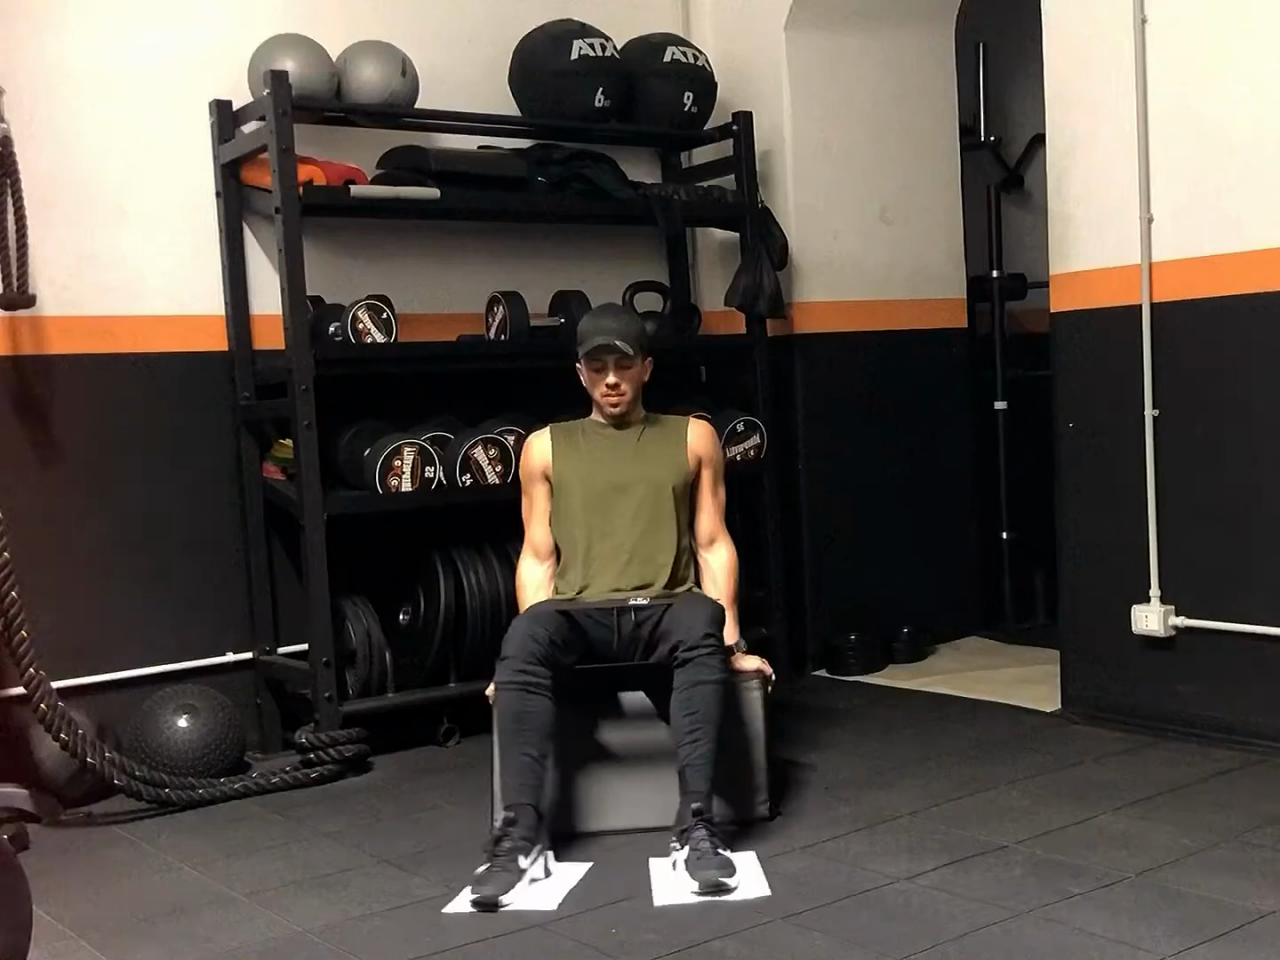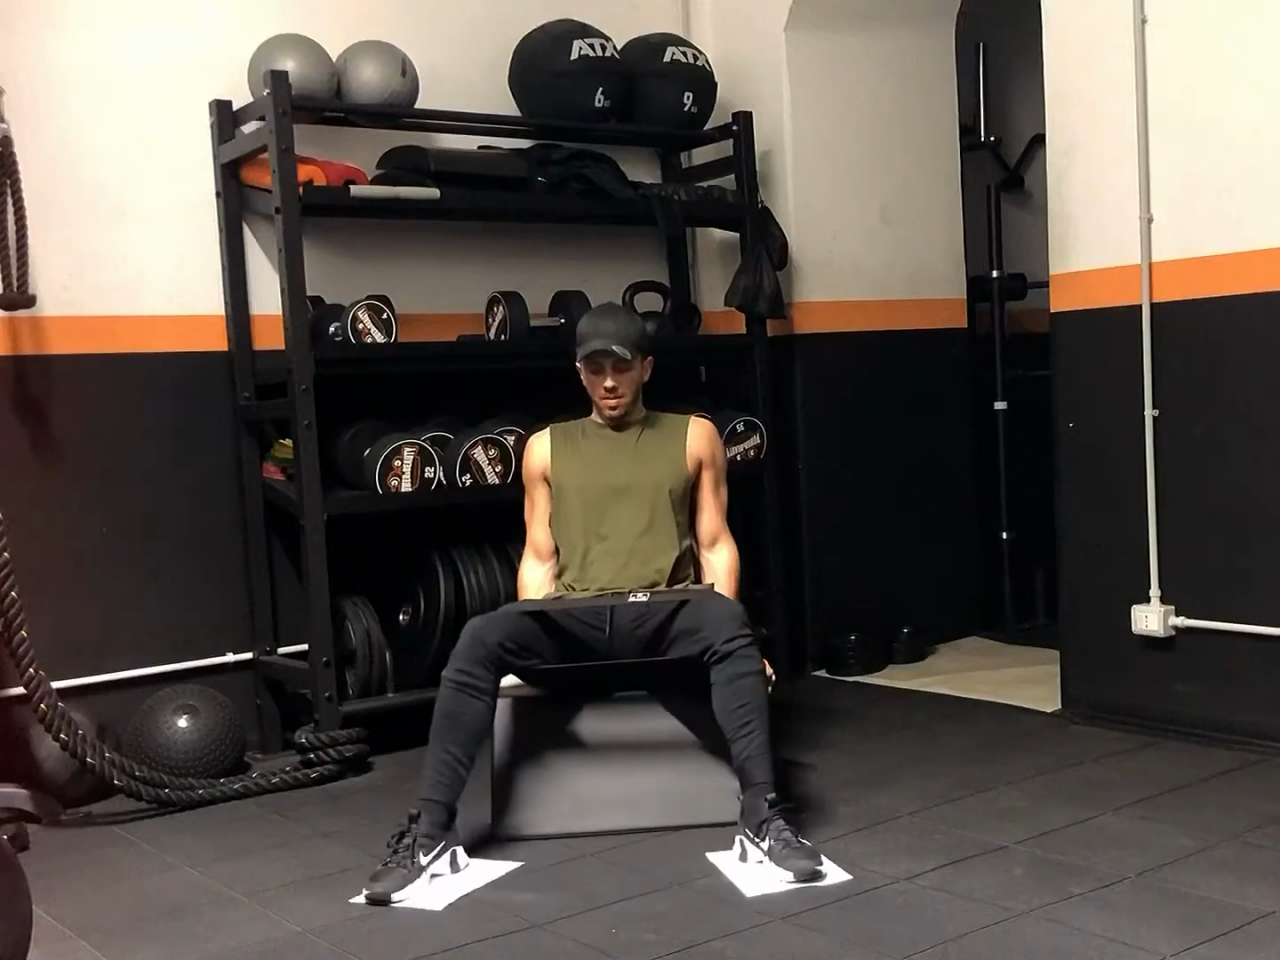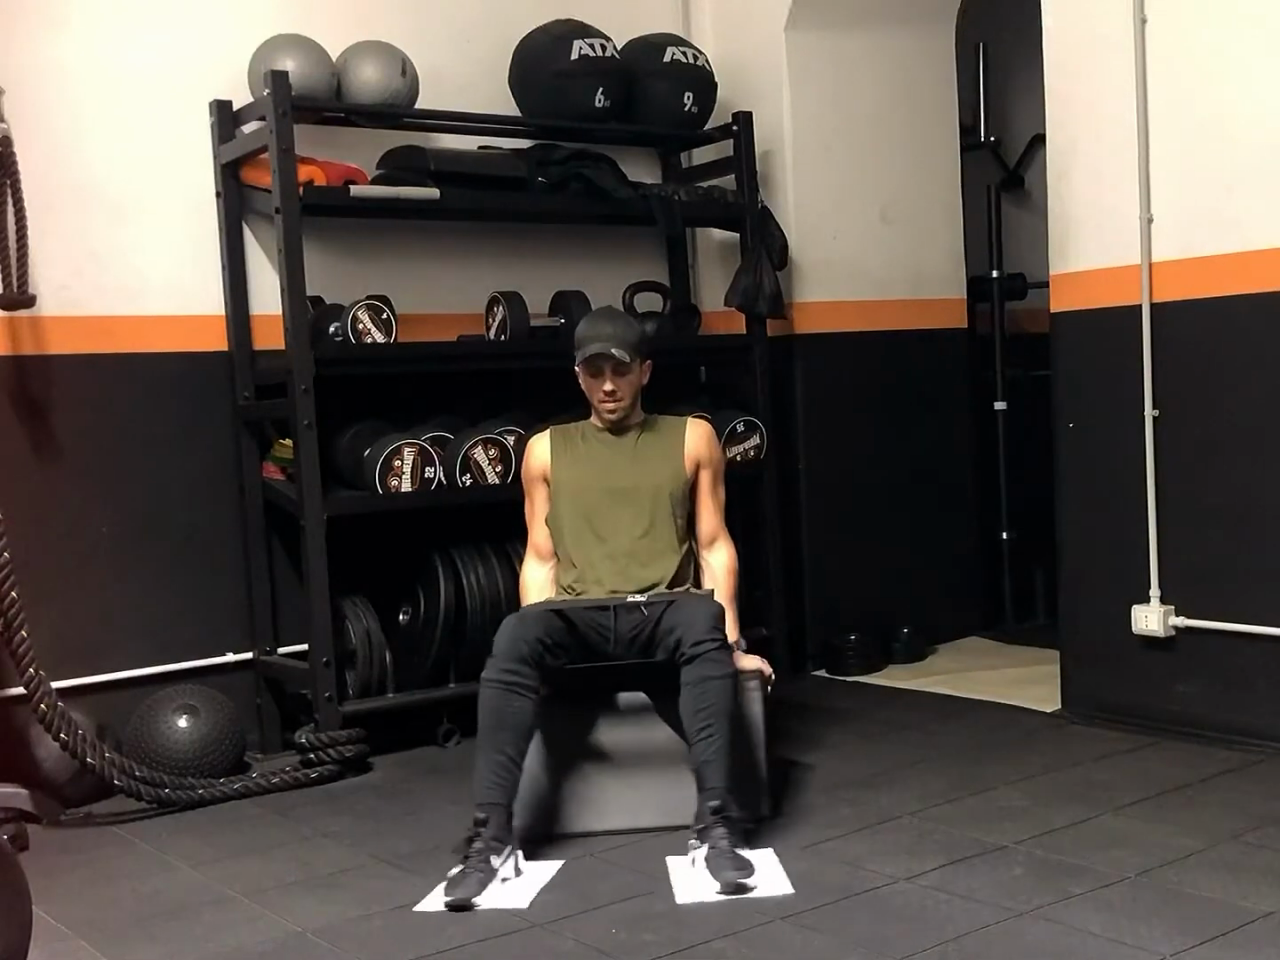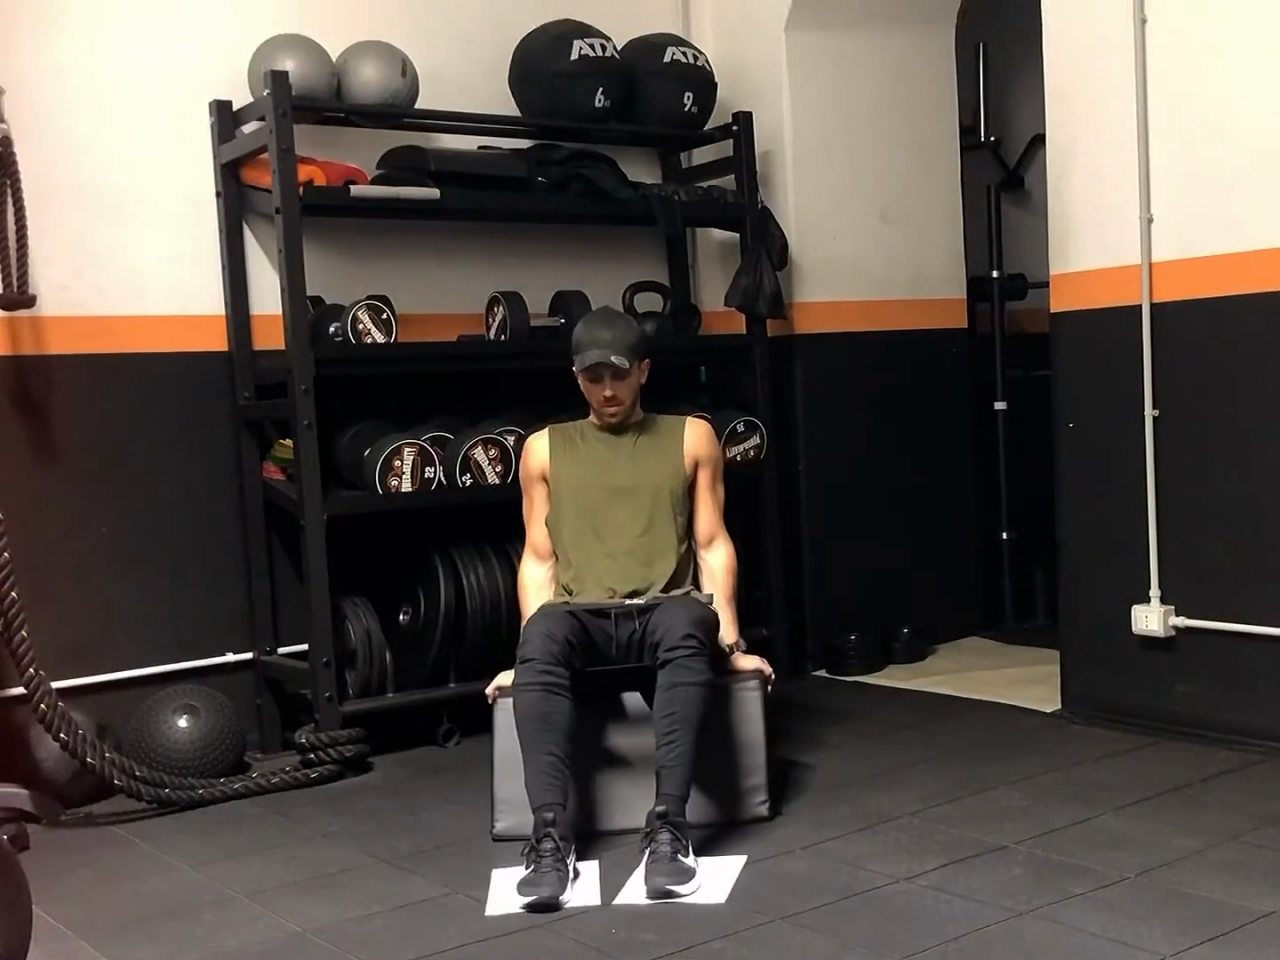
dt=0.5s
person 1, frame 1
left shoulder: (693, 436)
right shoulder: (545, 446)
left elbow: (714, 544)
right elbow: (538, 555)
left wrist: (731, 639)
right wrist: (537, 649)
left hip: (666, 610)
right hip: (582, 614)
left knee: (703, 620)
right knee: (523, 636)
left ankle: (696, 823)
right ankle: (519, 834)
person 1, frame 2
left shoulder: (694, 436)
right shoulder: (546, 447)
left elbow: (715, 544)
right elbow: (539, 557)
left wrist: (725, 639)
right wrist: (528, 645)
left hip: (664, 611)
right hip: (577, 615)
left knee: (729, 621)
right knee: (479, 641)
left ankle: (762, 815)
right ankle: (429, 831)
person 1, frame 3
left shoulder: (693, 437)
right shoulder: (546, 449)
left elbow: (713, 546)
right elbow: (541, 559)
left wrist: (731, 641)
right wrist: (529, 648)
left hip: (664, 607)
right hip: (581, 615)
left knee: (698, 619)
right knee: (515, 635)
left ankle: (716, 819)
right ankle: (491, 834)
person 1, frame 4
left shoulder: (692, 437)
right shoulder: (544, 448)
left elbow: (712, 546)
right elbow: (538, 559)
left wrist: (731, 641)
right wrist: (529, 652)
left hip: (665, 611)
right hip: (582, 618)
left knee: (689, 628)
right knee: (543, 638)
left ankle: (667, 826)
right ankle: (551, 834)
